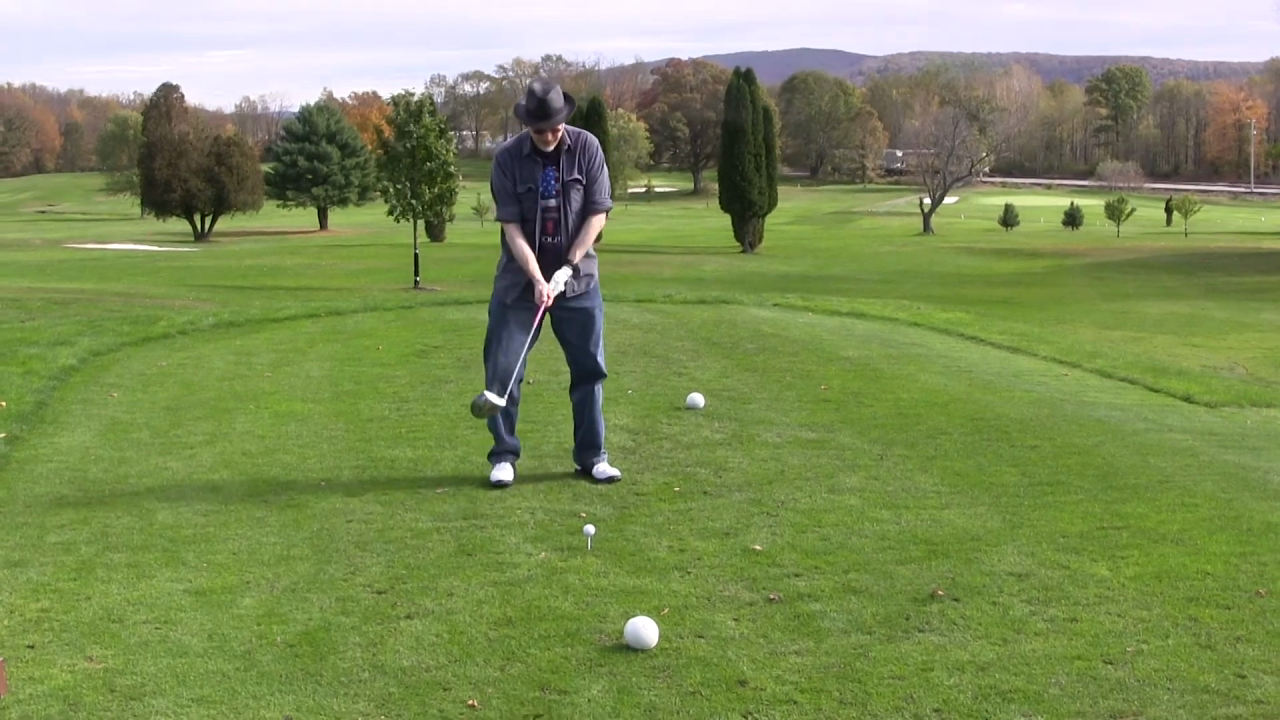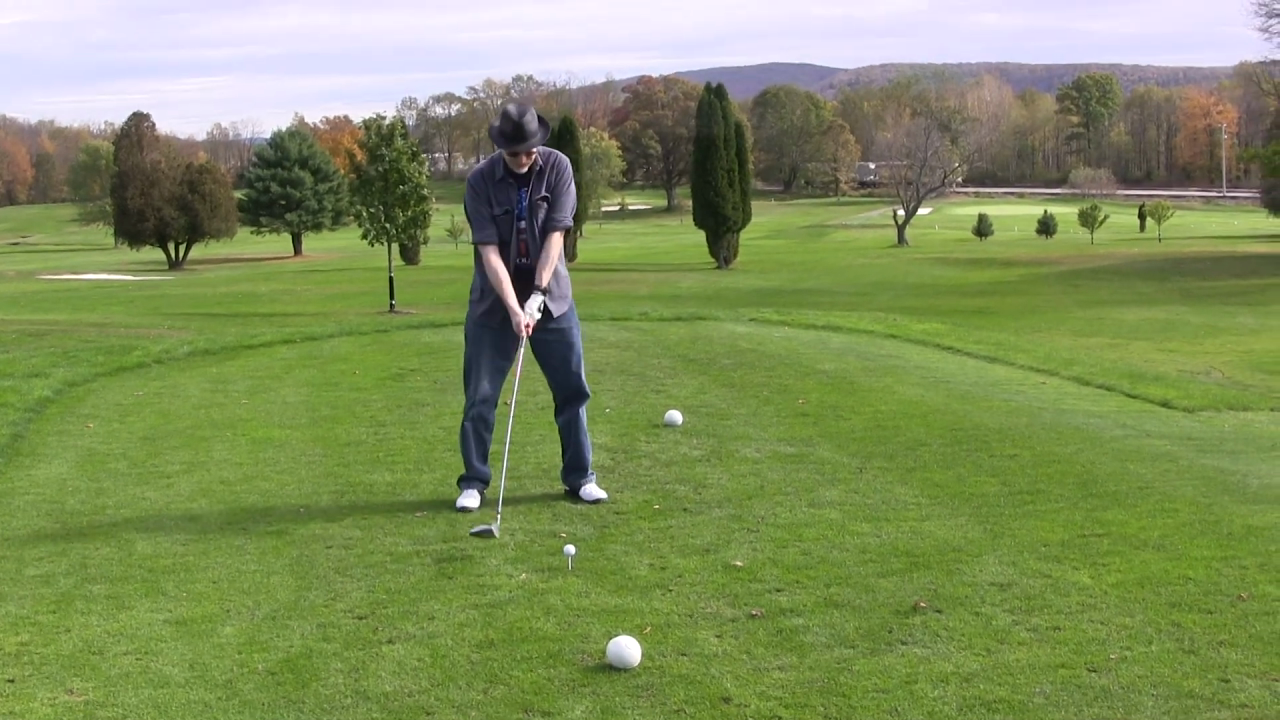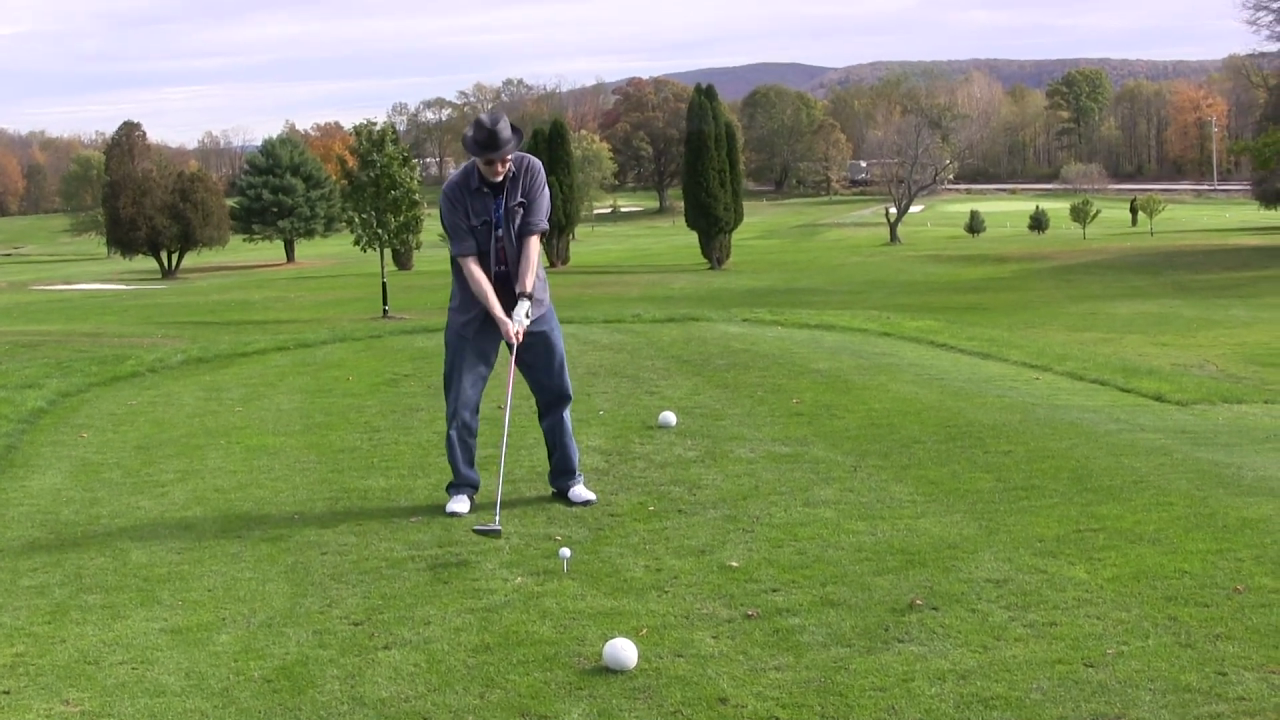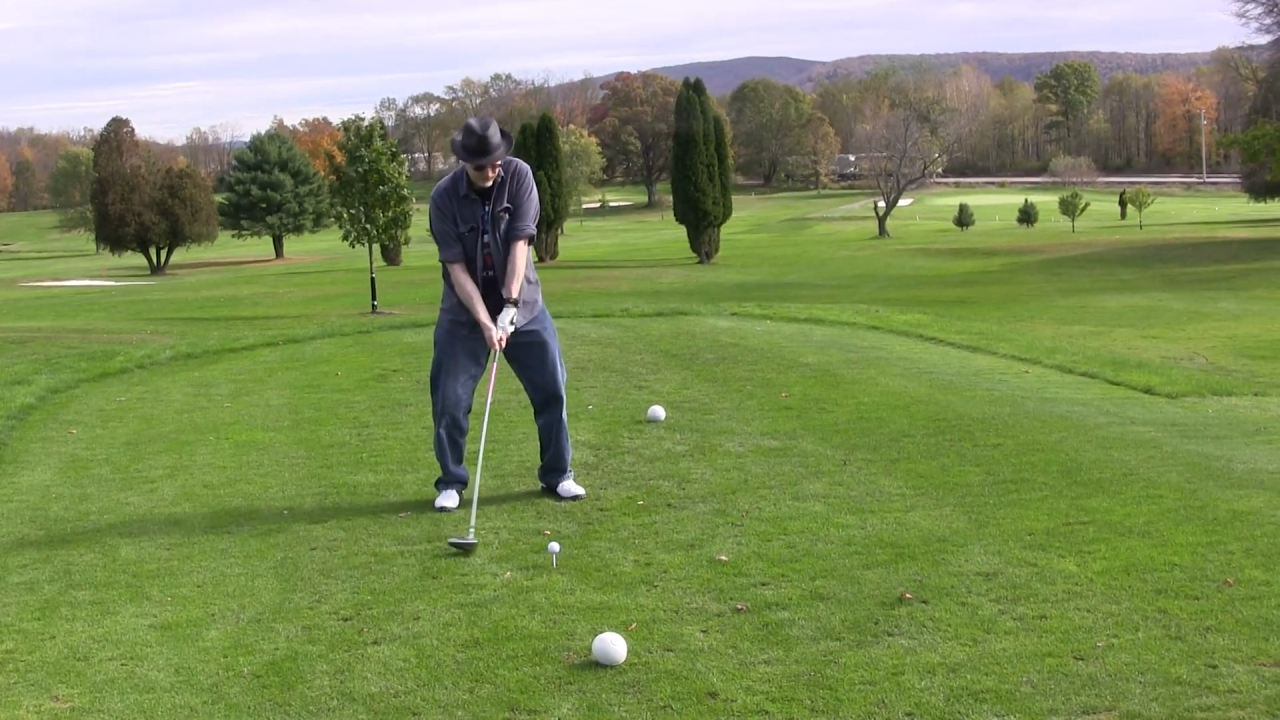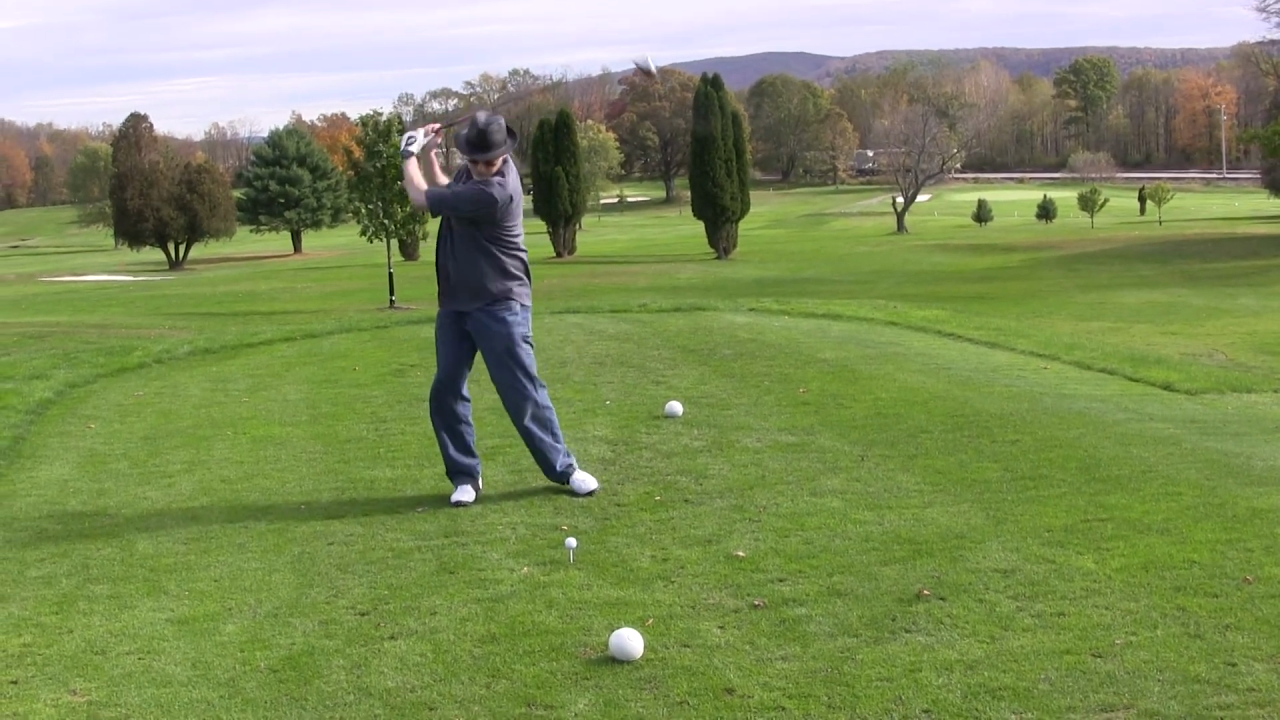
dt=1s
person 1, frame 1
left shoulder: (587, 147)
right shoulder: (507, 157)
left elbow: (598, 213)
right elbow: (511, 226)
left wrist: (566, 268)
right wrist: (536, 278)
left hip: (577, 276)
right hip: (520, 278)
left knee: (588, 368)
right knee: (502, 365)
left ankle: (591, 456)
right ankle: (503, 454)
person 1, frame 2
left shoulder: (558, 167)
right shoulder: (480, 179)
left elbow: (556, 236)
right elbow: (489, 251)
left wrist: (537, 296)
right wrist: (513, 308)
left hip: (550, 296)
right hip: (494, 300)
left knee: (571, 388)
right knee: (480, 393)
left ankle: (579, 476)
right ankle: (474, 481)
person 1, frame 3
left shoulder: (531, 170)
right shoulder: (455, 190)
left elbow: (532, 239)
right elbow: (468, 262)
left wrist: (523, 301)
right wrist: (499, 317)
left hip: (530, 301)
right hip: (475, 308)
left knee: (556, 391)
right knee: (461, 399)
left ankle: (566, 478)
right ankle: (462, 486)
person 1, frame 4
left shoulder: (519, 175)
right shoulder: (444, 196)
left elbow: (519, 244)
right elbow: (456, 268)
left wrist: (510, 305)
right wrist: (485, 322)
left hip: (522, 302)
right hip: (465, 309)
left knee: (551, 389)
right knee: (450, 400)
left ankle: (557, 474)
right ankle: (452, 482)
person 1, frame 5
left shoulder: (494, 191)
right shoulder: (475, 172)
left elbow: (422, 199)
right elbow: (447, 194)
left wrist: (410, 154)
right wrist: (429, 154)
left hip: (500, 302)
right hip: (458, 300)
left knee: (521, 390)
right knee: (446, 391)
left ankle: (563, 467)
right ankle: (465, 475)
